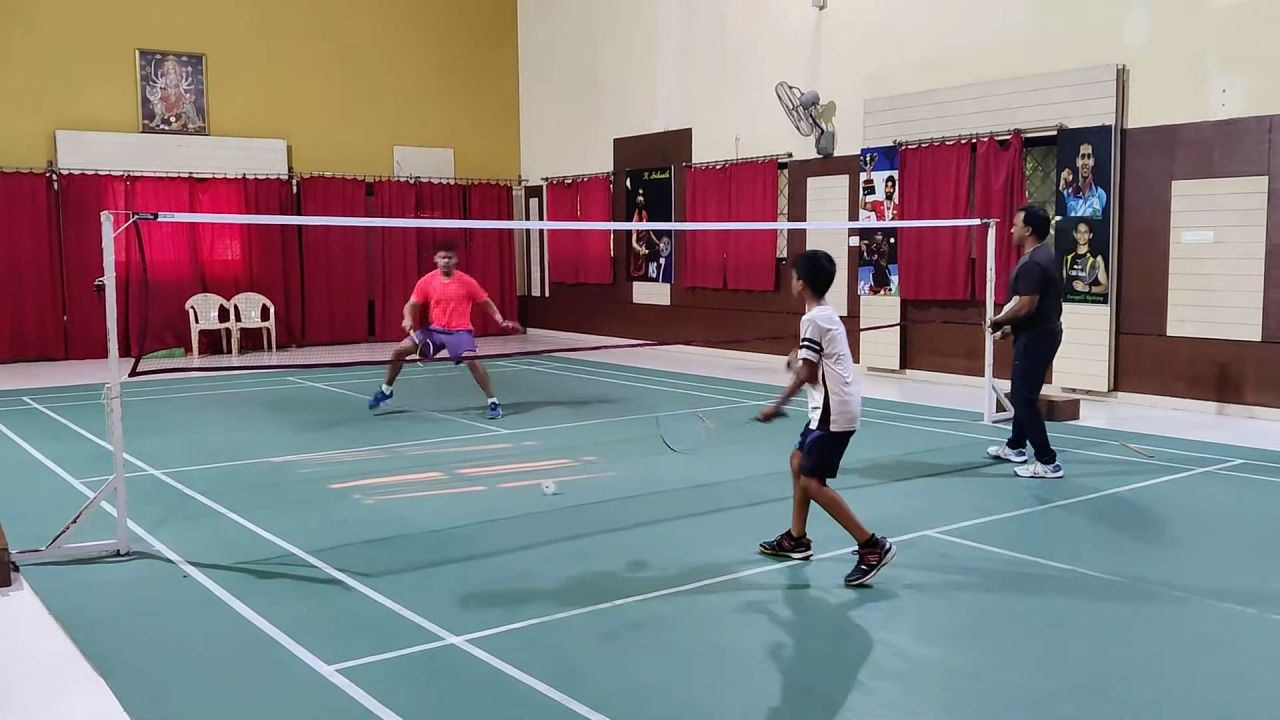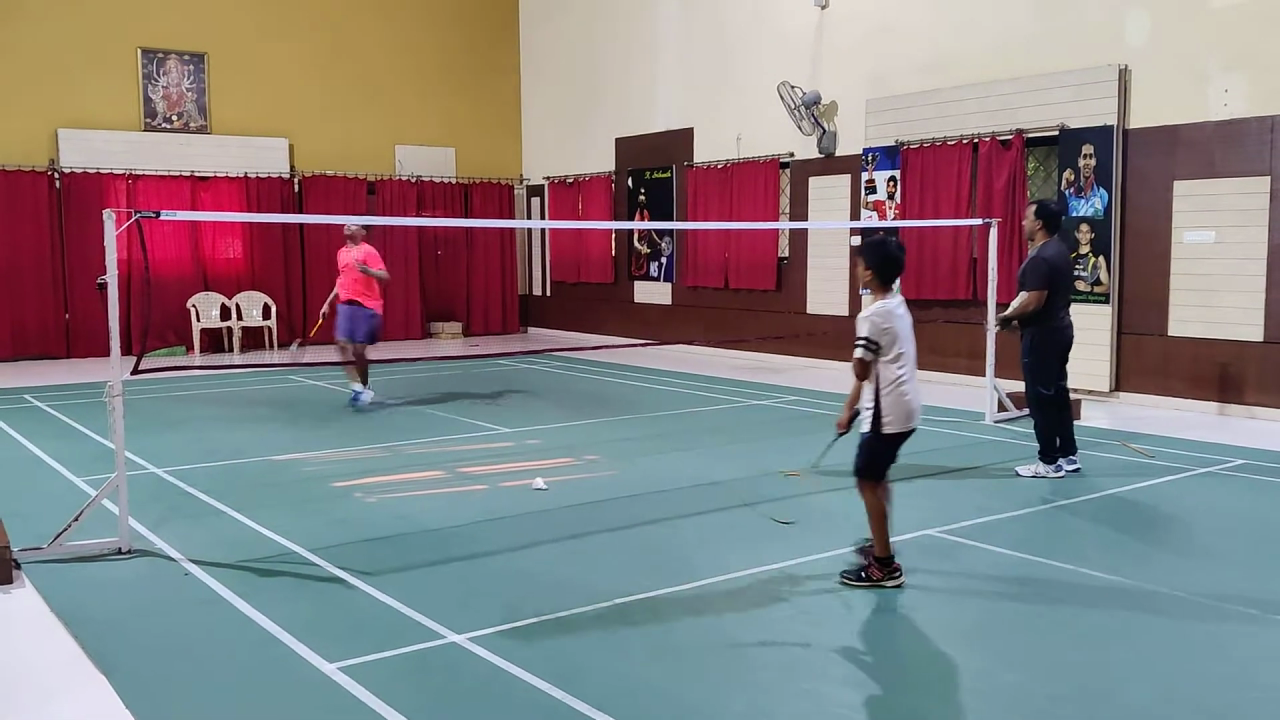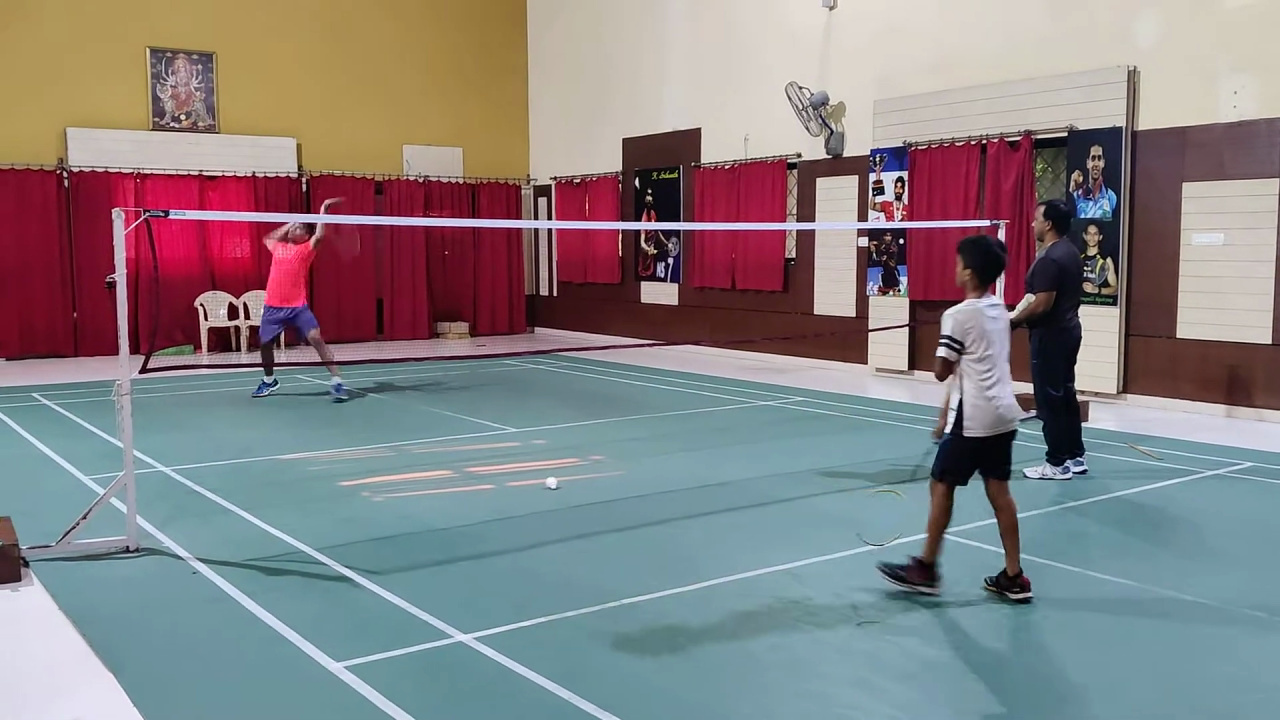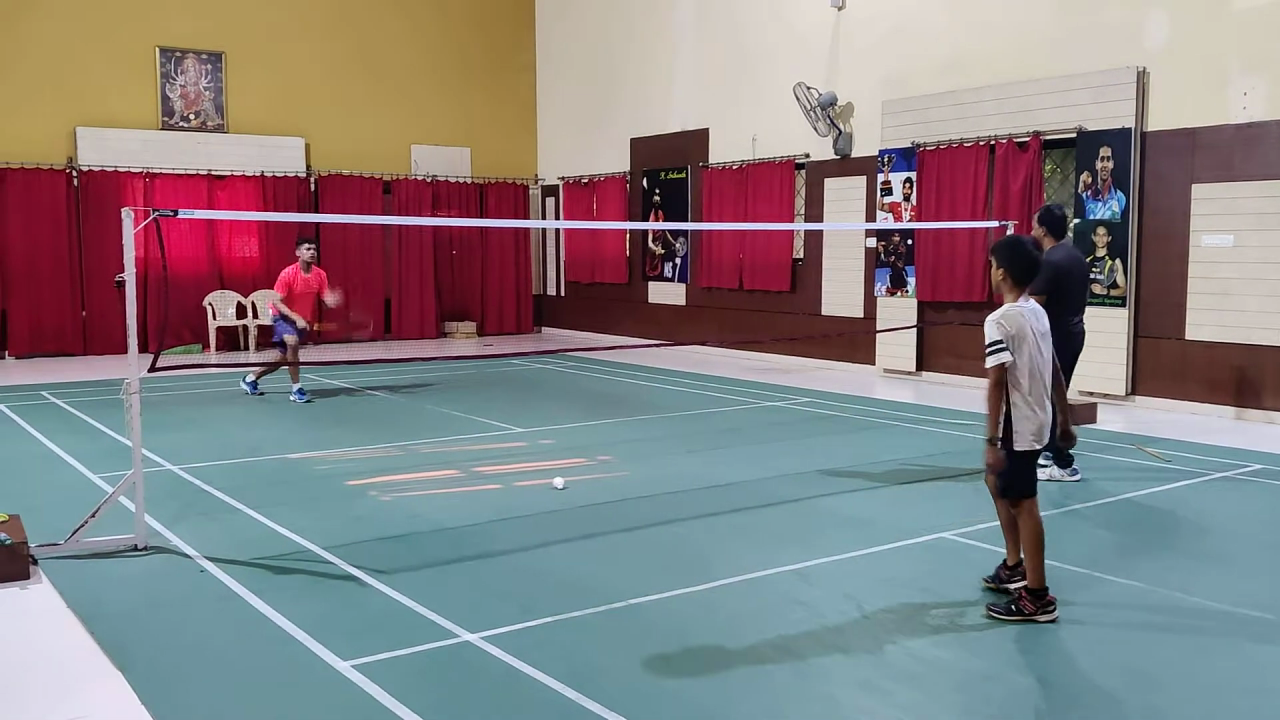
dt=0.5s
person 1, frame 1
left shoulder: (812, 320)
right shoulder: (825, 315)
left elbow: (807, 374)
right elbow: (816, 374)
left wrist: (794, 366)
right wrist: (778, 404)
left hip: (834, 413)
right hip: (829, 409)
left knee: (813, 482)
right knee: (798, 464)
left ankle: (872, 546)
right ankle: (796, 539)
person 1, frame 2
left shoulder: (872, 317)
right shoulder: (898, 306)
left elbow: (860, 372)
right wrist: (851, 409)
left hip: (886, 412)
right hip: (905, 407)
left knee: (868, 482)
right knee: (876, 477)
left ankle: (884, 566)
right ankle: (878, 548)
person 1, frame 3
left shoulder: (958, 316)
right shoulder: (1000, 309)
left elbow: (941, 371)
left wrist: (940, 363)
left hip: (973, 418)
right hip: (1004, 414)
left knee: (942, 485)
right knee: (998, 490)
left ankle: (925, 567)
right ankle: (1014, 577)
person 1, frame 4
left shoulder: (999, 321)
right shoulder: (1038, 313)
left elbow: (997, 384)
right elbow: (1056, 373)
left wrist: (991, 441)
right wrist: (1063, 421)
left hip: (1015, 427)
right hip: (1037, 420)
left knee: (1022, 503)
right knee: (999, 483)
left ankle: (1037, 597)
right ankle: (1014, 567)
person 2, frame 1
left shoulder: (1032, 264)
right shoulder: (1045, 256)
left elbow: (1025, 307)
left wrist: (998, 321)
right wrist: (1010, 325)
left hip: (1035, 337)
right hip: (1044, 333)
left knee: (1024, 398)
right knee: (1025, 394)
left ankle: (1047, 462)
right ankle: (1015, 446)
person 2, frame 2
left shoulder: (1040, 258)
right shoulder: (1060, 251)
left elbow: (1034, 302)
left wrist: (1006, 316)
right wrist: (1016, 316)
left hip: (1042, 334)
right hip: (1059, 329)
left knee: (1040, 397)
right knee: (1058, 394)
left ankle: (1049, 462)
right ankle: (1068, 455)
person 2, frame 3
left shoulder: (1050, 259)
right shoulder: (1070, 252)
left elbow: (1042, 304)
left wrist: (1015, 319)
right wrist: (1022, 314)
left hip: (1050, 336)
right hip: (1068, 330)
left knee: (1049, 400)
right knee: (1065, 396)
left ankle: (1057, 464)
right ankle: (1075, 456)
person 2, frame 4
left shoulder: (1047, 262)
right shoulder: (1077, 257)
left hip: (1054, 338)
right hip: (1072, 333)
left ankle: (1064, 466)
right ankle: (1048, 450)
person 3, frame 1
left shoulder: (466, 282)
right shoulder: (426, 281)
left elbow: (486, 302)
right elbow: (410, 305)
left wrist: (501, 321)
right wrist: (408, 319)
left hip: (459, 331)
right hip: (434, 330)
left knee: (470, 359)
right knee: (400, 350)
left ankle: (493, 401)
right ankle: (386, 390)
person 3, frame 2
left shoulder: (368, 251)
right shoulder: (341, 253)
left elbow: (384, 276)
left wrist: (367, 270)
right wrist: (328, 302)
left hip: (368, 306)
right hip: (347, 305)
left knee: (358, 349)
right knee: (343, 344)
left ankle: (364, 386)
right ankle: (357, 388)
person 3, frame 3
left shoulder: (306, 249)
right shoulder: (278, 246)
left elbow: (319, 236)
right elbow: (269, 239)
left wrist: (324, 208)
right wrist: (287, 226)
left hip: (297, 306)
right hip: (273, 307)
left knee: (316, 339)
right knee: (265, 344)
left ankle: (336, 381)
right ankle: (269, 380)
person 3, frame 4
left shoulder: (321, 275)
right shoulder: (287, 274)
left elbow: (325, 298)
right elbow: (277, 303)
left wrist: (332, 301)
right wrist: (296, 318)
left hip: (303, 320)
right hip: (285, 316)
left knee: (287, 357)
right knee: (292, 342)
left ankle: (250, 379)
right ankle: (296, 388)
